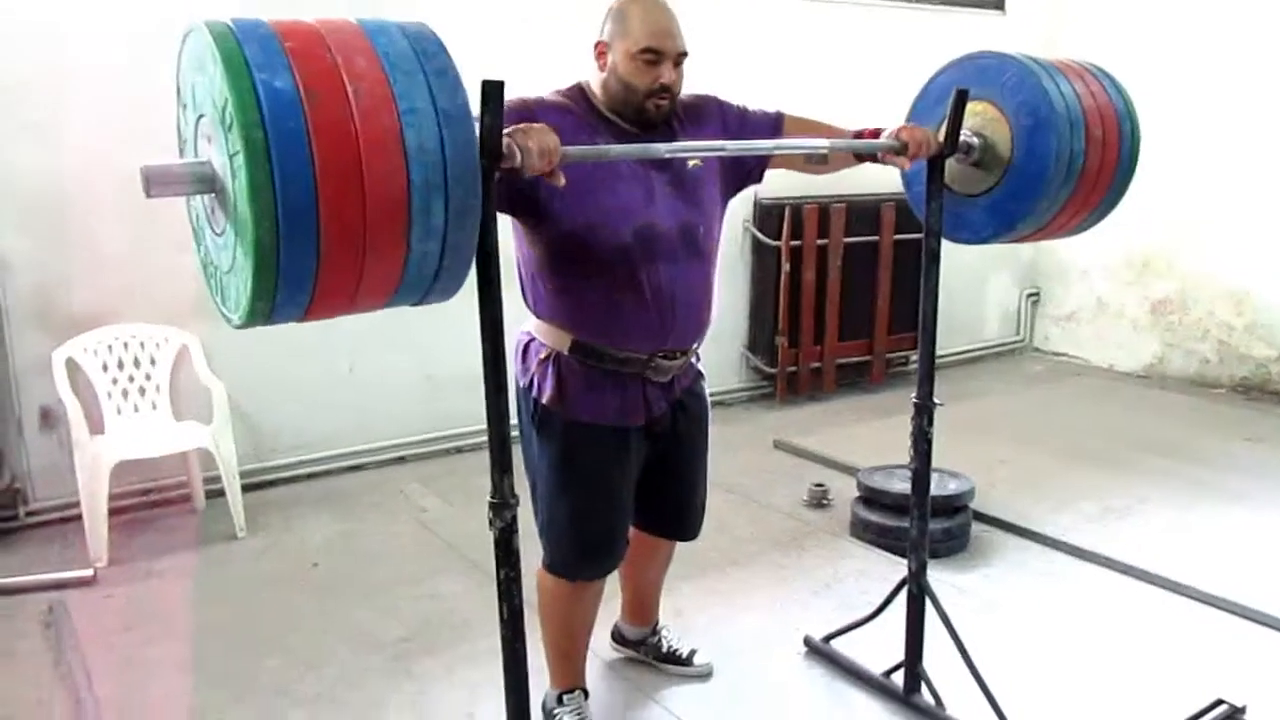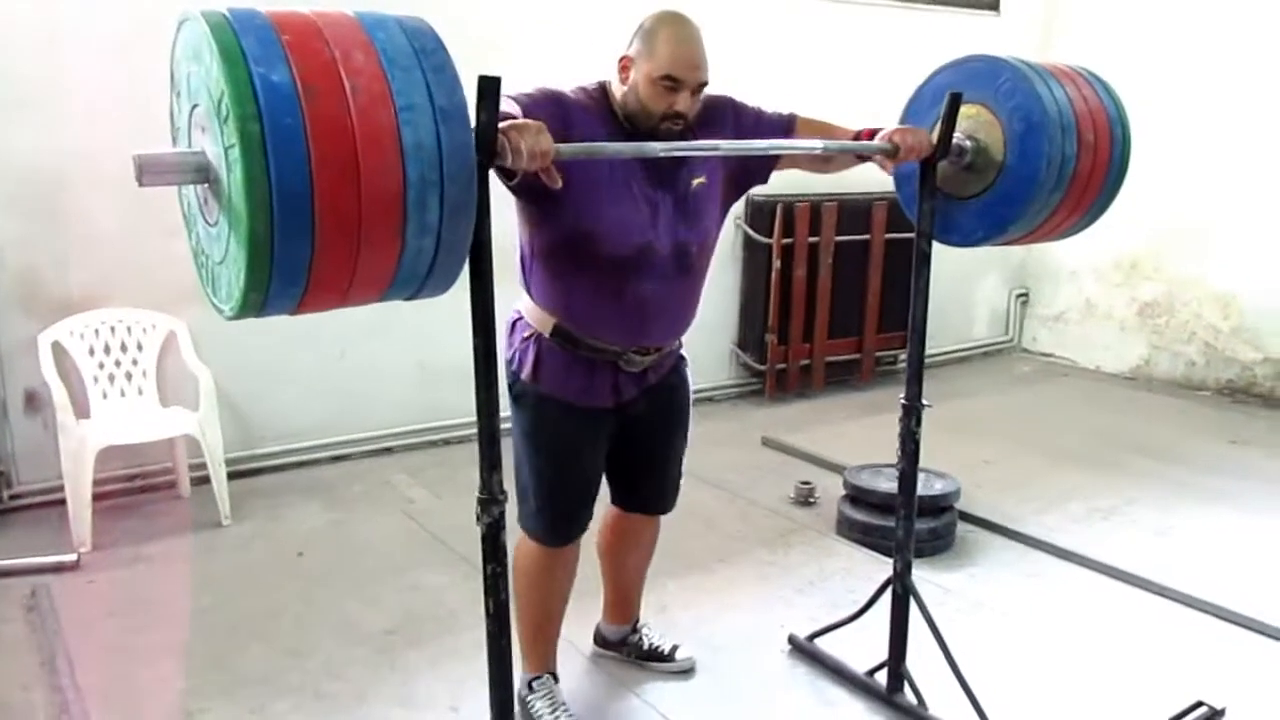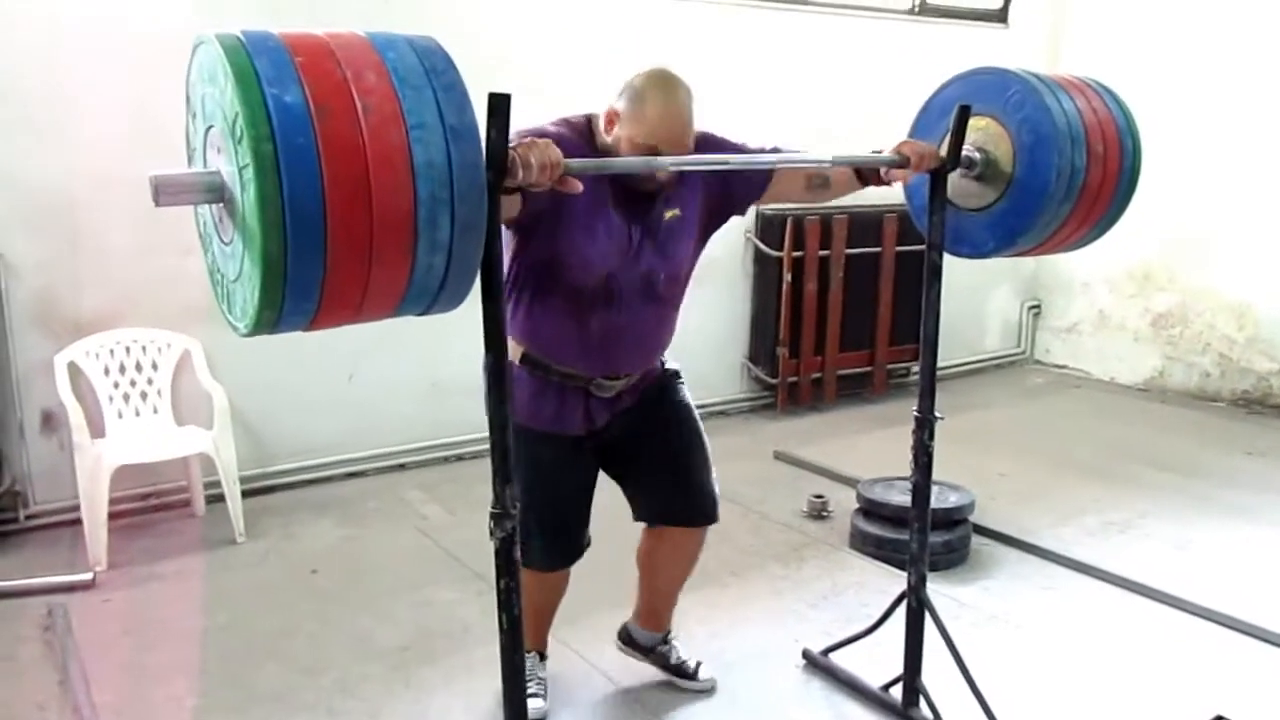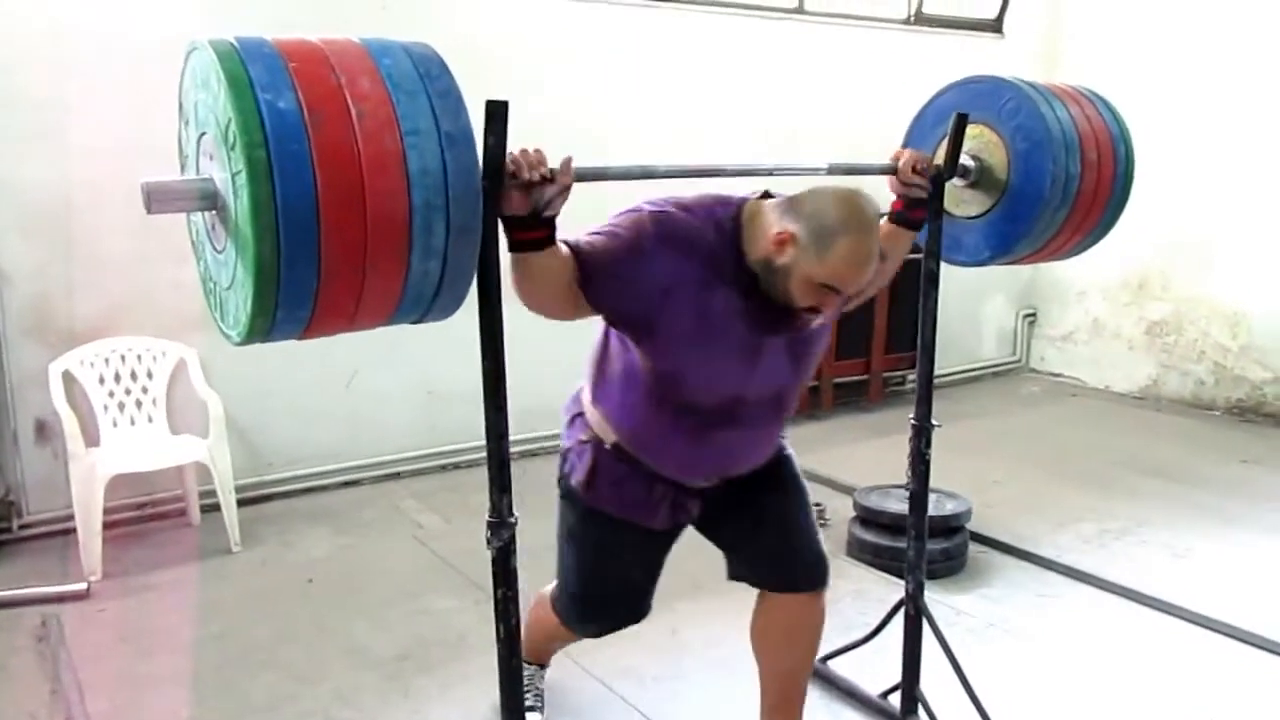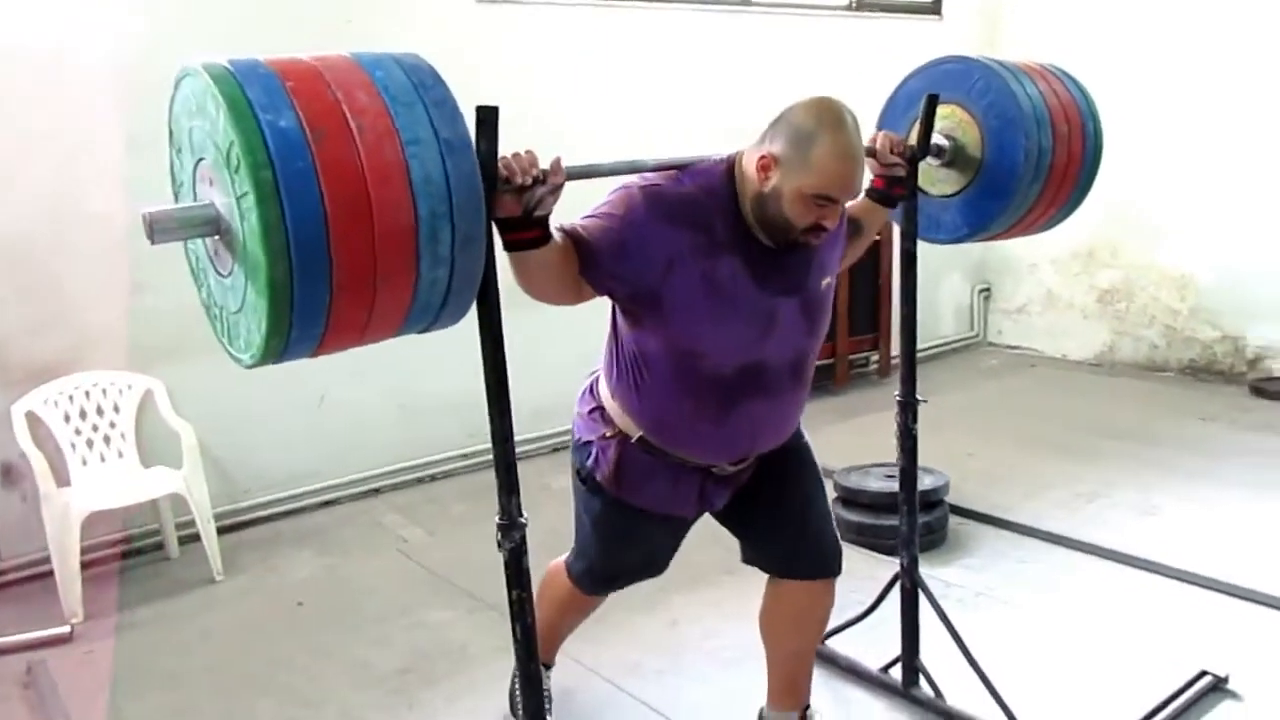
dt=0.5s
person 1, frame 1
left shoulder: (706, 123)
right shoulder: (544, 126)
left elbow: (799, 142)
left wrist: (875, 141)
right wrist: (504, 148)
left hip: (676, 381)
right hip: (581, 388)
left knee: (664, 523)
right knee: (581, 553)
left ankle: (639, 629)
person 1, frame 2
left shoulder: (721, 130)
right shoulder: (562, 119)
left elbow: (807, 140)
right elbow: (494, 124)
left wrist: (876, 139)
right wrist: (508, 136)
left hip: (656, 365)
right hip: (562, 366)
left knee: (643, 504)
right knee: (553, 524)
left ankle: (620, 629)
person 1, frame 3
left shoulder: (700, 165)
right shoulder: (549, 157)
left elbow: (796, 176)
left wrist: (877, 167)
right wrist: (510, 173)
left hip: (642, 384)
right hip: (544, 391)
left knee: (688, 512)
right knee: (546, 546)
left ankle: (649, 632)
right ankle: (528, 658)
person 1, frame 4
left shoulder: (830, 259)
right shoulder: (667, 241)
left elbow: (867, 279)
right elbow: (556, 292)
left wrist: (907, 212)
right wrist: (528, 223)
right hip: (626, 465)
left knee: (800, 579)
right knee: (589, 606)
right ankle: (527, 665)
person 1, frame 5
left shoulder: (817, 219)
right shoulder: (660, 212)
right elbow: (562, 278)
left wrist: (887, 190)
right wrist: (522, 222)
right hip: (642, 452)
left knee: (811, 567)
right knee: (595, 574)
right ankle: (532, 667)
